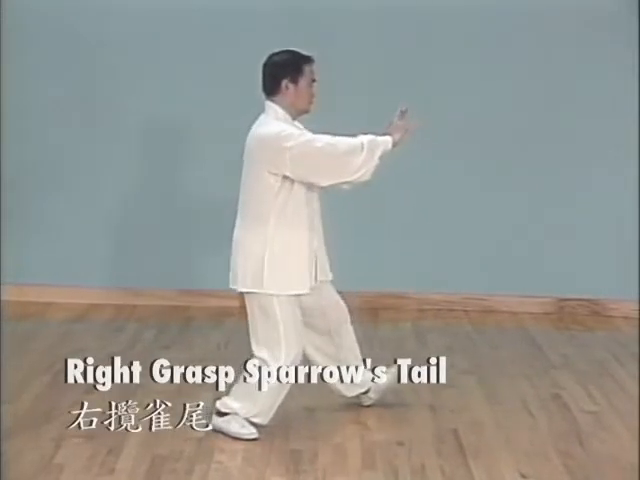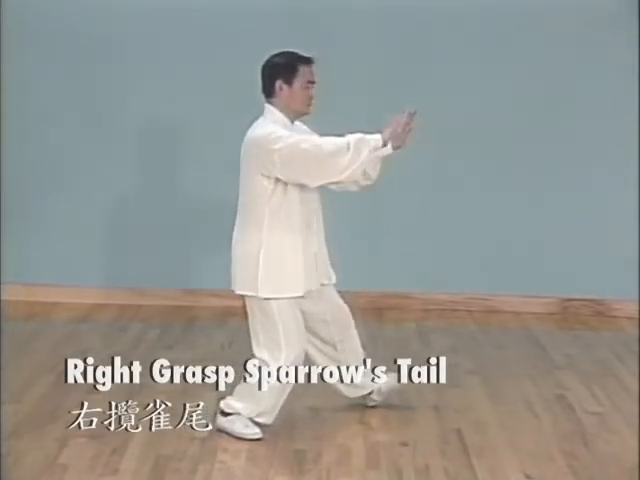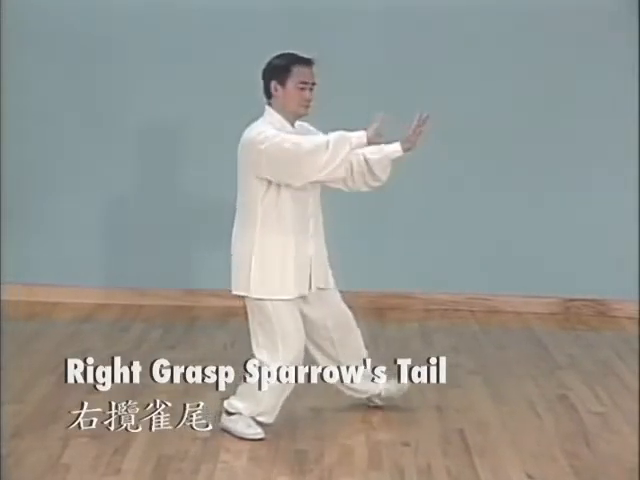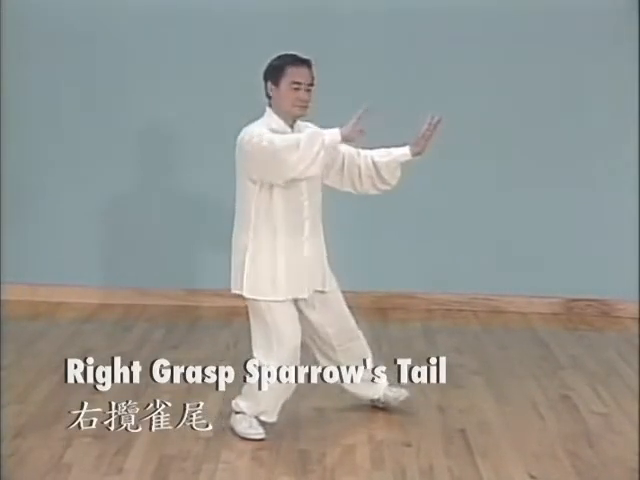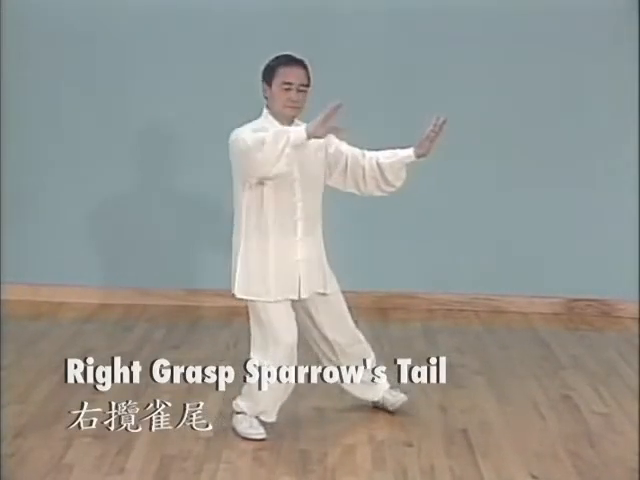
dt=0.3s
person 1, frame 1
left shoulder: (288, 132)
right shoulder: (272, 136)
left elbow: (331, 161)
right elbow: (334, 158)
left wrist: (383, 141)
right wrist: (387, 141)
left hip: (295, 258)
right hip: (270, 262)
left knee: (330, 319)
right knee: (282, 351)
left ankle: (360, 385)
right ankle: (232, 412)
person 1, frame 2
left shoulder: (296, 133)
right shoulder: (266, 138)
left elbow: (335, 165)
right elbow: (327, 158)
left wrist: (386, 145)
right wrist: (380, 140)
left hip: (299, 259)
right hip: (271, 263)
left knee: (332, 322)
right knee: (284, 351)
left ankle: (363, 386)
right ankle: (236, 412)
person 1, frame 3
left shoulder: (305, 135)
right shoulder: (259, 138)
left elbow: (348, 166)
right elbow: (308, 158)
left wrist: (399, 148)
right wrist: (360, 138)
left hip: (304, 260)
right hip: (268, 263)
left knee: (335, 325)
right knee: (284, 347)
left ankle: (367, 386)
right ankle: (240, 411)
person 1, frame 4
left shoulder: (309, 135)
right shoulder: (254, 139)
left elbow: (357, 167)
right elbow: (287, 155)
left wrist: (409, 152)
right wrist: (338, 135)
left hip: (307, 261)
right hip: (268, 263)
left knee: (337, 329)
right knee: (281, 346)
left ankle: (371, 388)
right ankle: (247, 411)
person 1, frame 5
left shoulder: (319, 142)
right shoulder: (246, 138)
left elbow: (363, 168)
right elbow: (261, 155)
left wrist: (413, 153)
right wrist: (304, 134)
left hip: (309, 261)
right hip: (266, 263)
left knee: (339, 331)
right knee: (278, 344)
left ankle: (374, 389)
right ankle: (249, 411)
